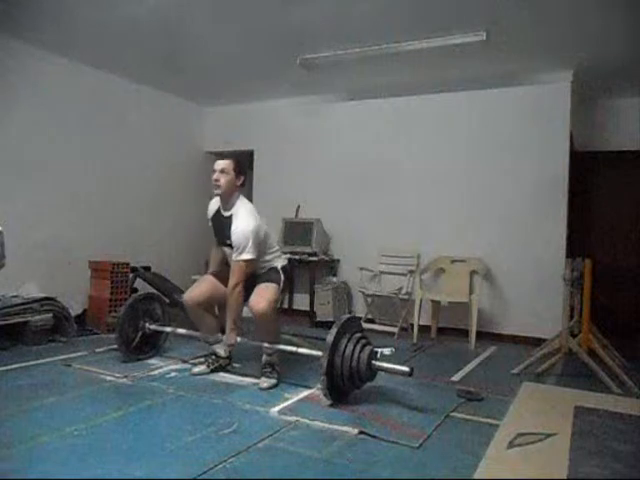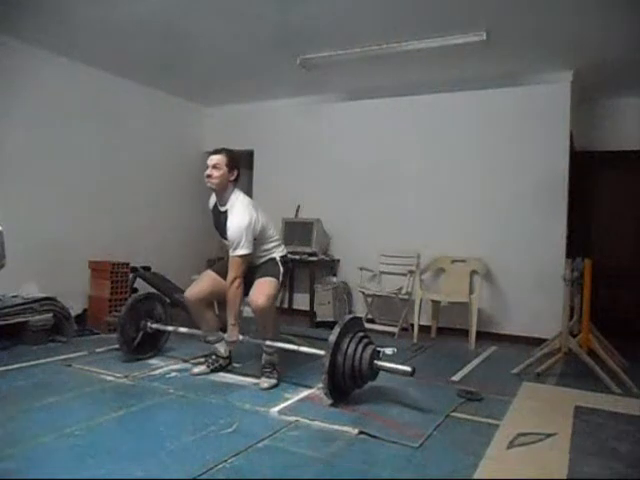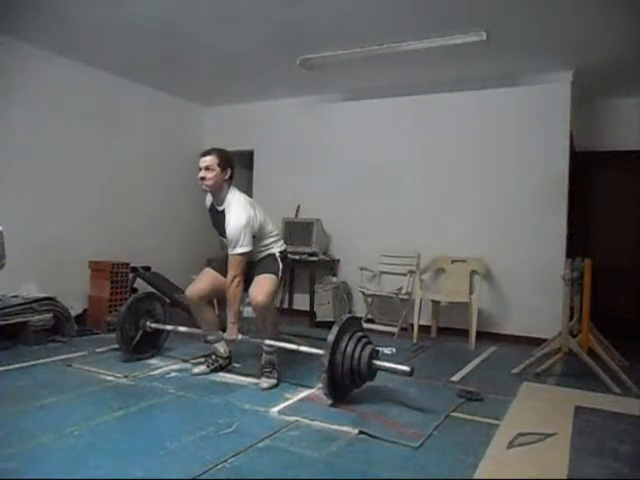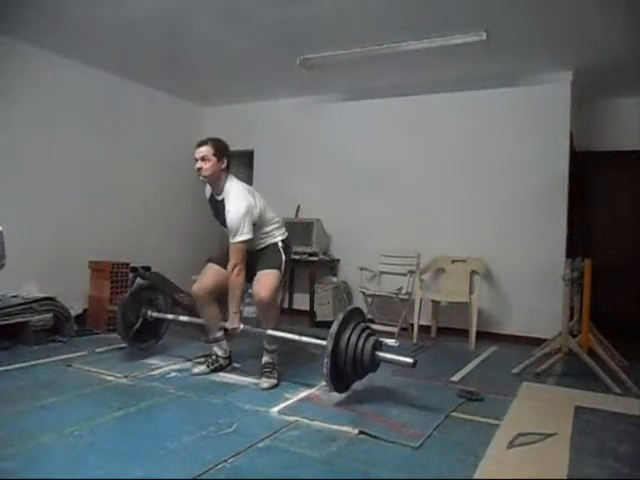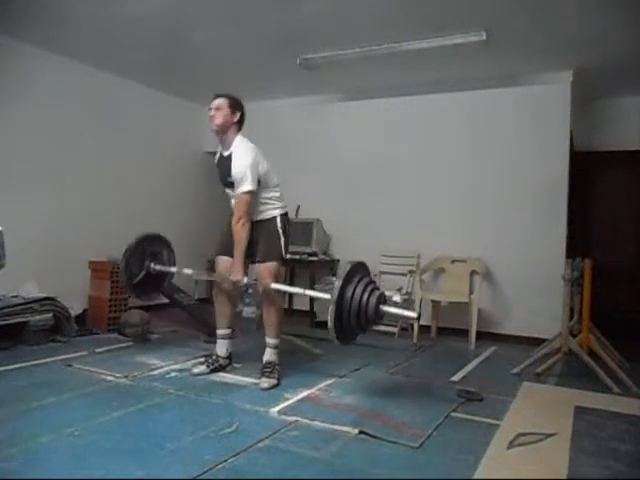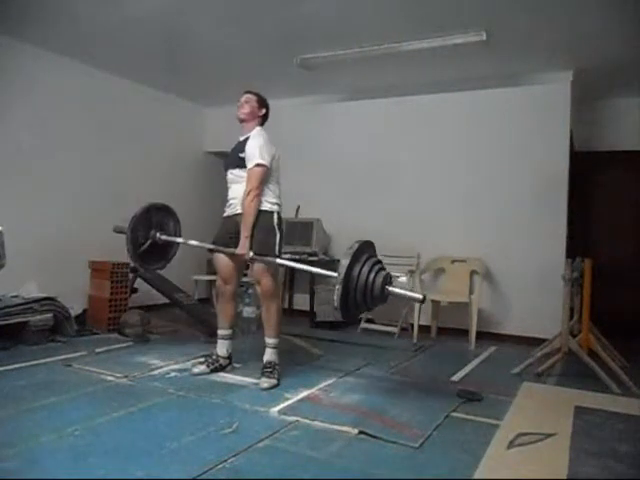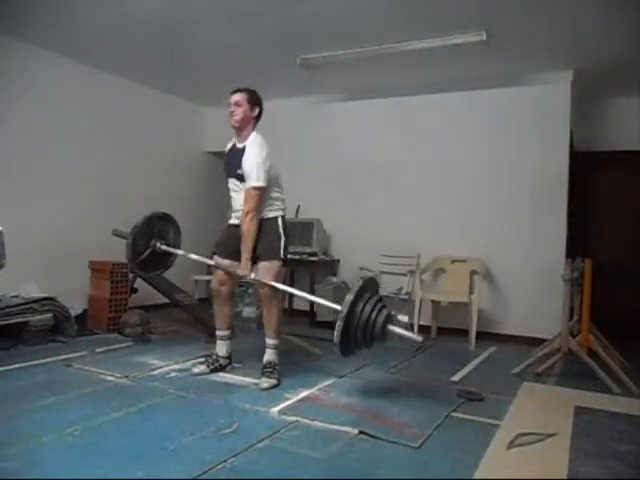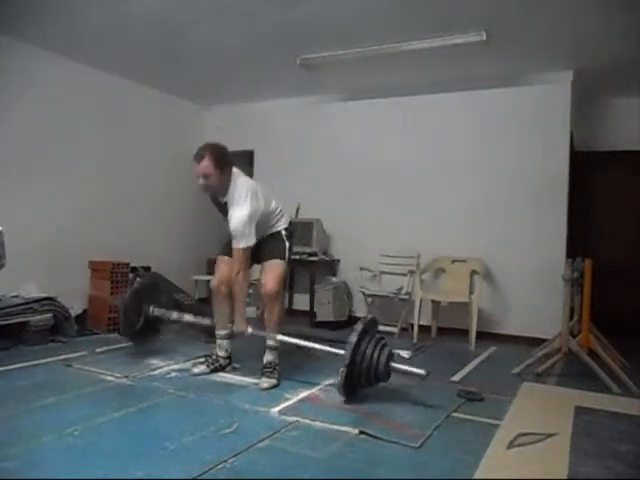
dt=0.5s
person 1, frame 1
left shoulder: (245, 222)
right shoulder: (214, 206)
left elbow: (236, 284)
right elbow: (218, 244)
left wrist: (231, 329)
right wrist: (210, 277)
left hip: (268, 270)
right hip: (236, 266)
left knee: (260, 307)
right knee: (192, 299)
left ankle: (270, 361)
right ankle: (221, 353)
person 1, frame 2
left shoulder: (240, 216)
right shoulder: (215, 200)
left elbow: (235, 279)
left wrist: (233, 326)
left hip: (269, 259)
right hip: (239, 259)
left knee: (259, 302)
right knee: (193, 296)
left ankle: (270, 361)
right ankle: (221, 353)
person 1, frame 3
left shoulder: (238, 214)
right shoulder: (211, 199)
left elbow: (235, 278)
left wrist: (232, 324)
right wrist: (220, 260)
left hip: (268, 255)
right hip: (237, 254)
left knee: (259, 299)
right knee: (194, 294)
left ankle: (269, 360)
right ankle: (221, 353)
person 1, frame 4
left shoulder: (238, 203)
right shoulder: (211, 189)
left elbow: (237, 267)
left wrist: (235, 314)
left hip: (270, 245)
right hip: (241, 245)
left knee: (263, 296)
right knee: (200, 290)
left ankle: (269, 361)
right ankle: (221, 354)
person 1, frame 5
left shoulder: (244, 156)
right shoulder: (221, 153)
left elbow: (241, 219)
left wrist: (238, 267)
left hip: (269, 220)
right hip: (244, 217)
left knee: (267, 286)
right knee: (220, 284)
left ankle: (270, 361)
right ankle: (222, 354)
person 1, frame 6
left shoulder: (259, 140)
right shoulder: (238, 145)
left elbow: (253, 193)
left wrist: (245, 239)
right wrist: (234, 231)
left hip: (262, 217)
right hip: (232, 217)
left knee: (265, 287)
right knee: (224, 285)
left ankle: (271, 361)
right ankle: (222, 355)
person 1, frame 7
left shoulder: (255, 151)
right shoulder: (231, 146)
left elbow: (251, 212)
left wrist: (245, 260)
right wrist: (237, 248)
left hip: (267, 222)
right hip: (237, 223)
left knee: (267, 289)
right knee: (219, 286)
left ankle: (271, 361)
right ankle: (222, 355)
person 1, frame 8
left shoulder: (241, 208)
right shoulder: (216, 179)
left elbow: (241, 270)
left wrist: (240, 319)
left hip: (273, 232)
right hip: (246, 233)
left knee: (270, 289)
right knee: (219, 285)
left ankle: (270, 360)
right ankle: (222, 354)
